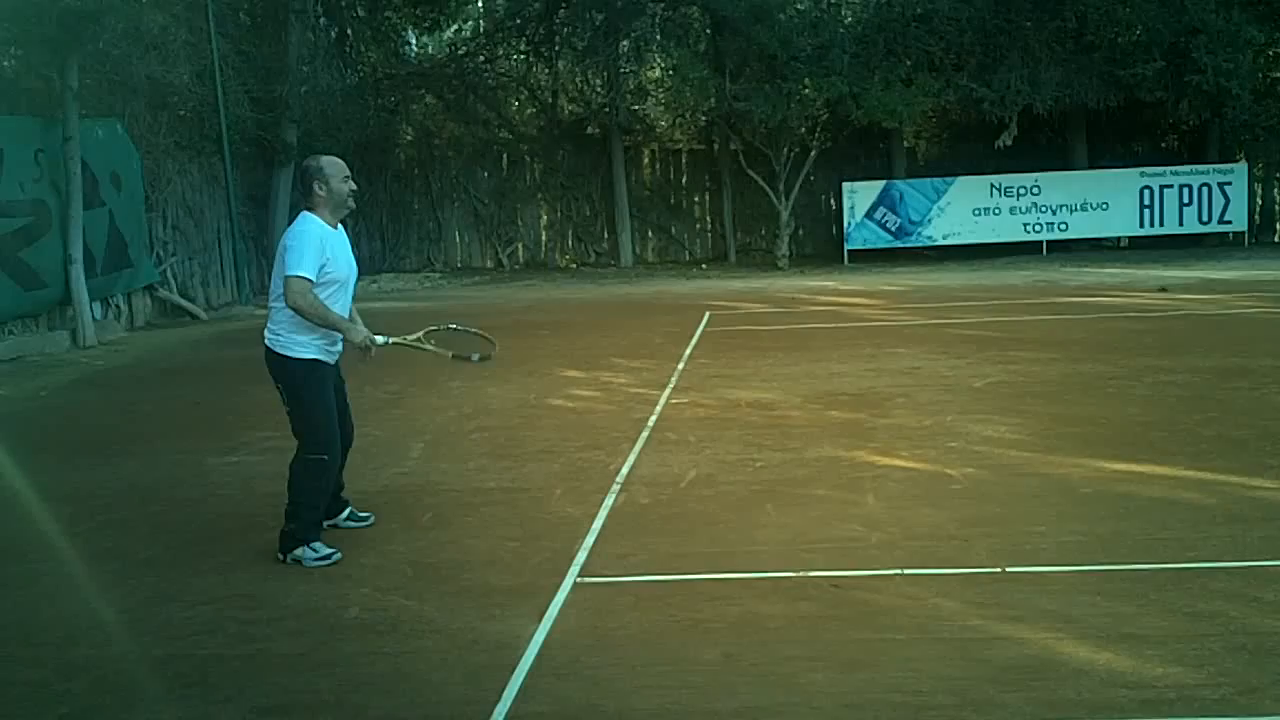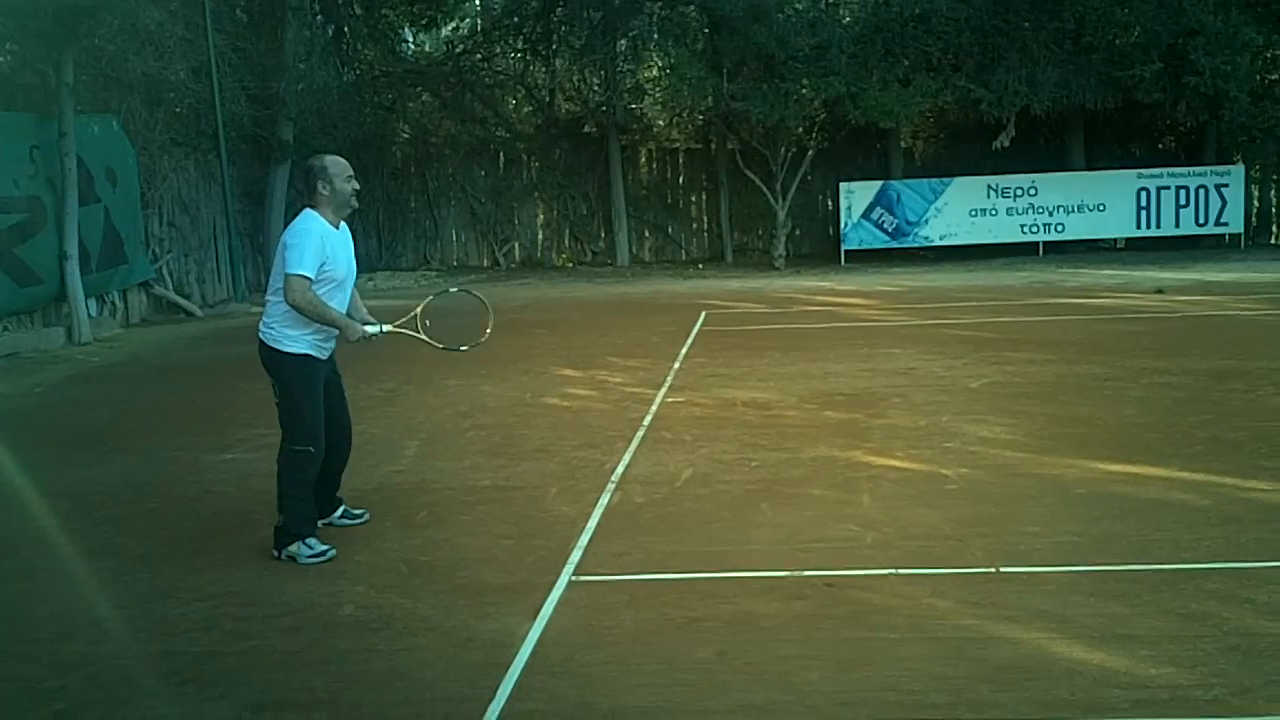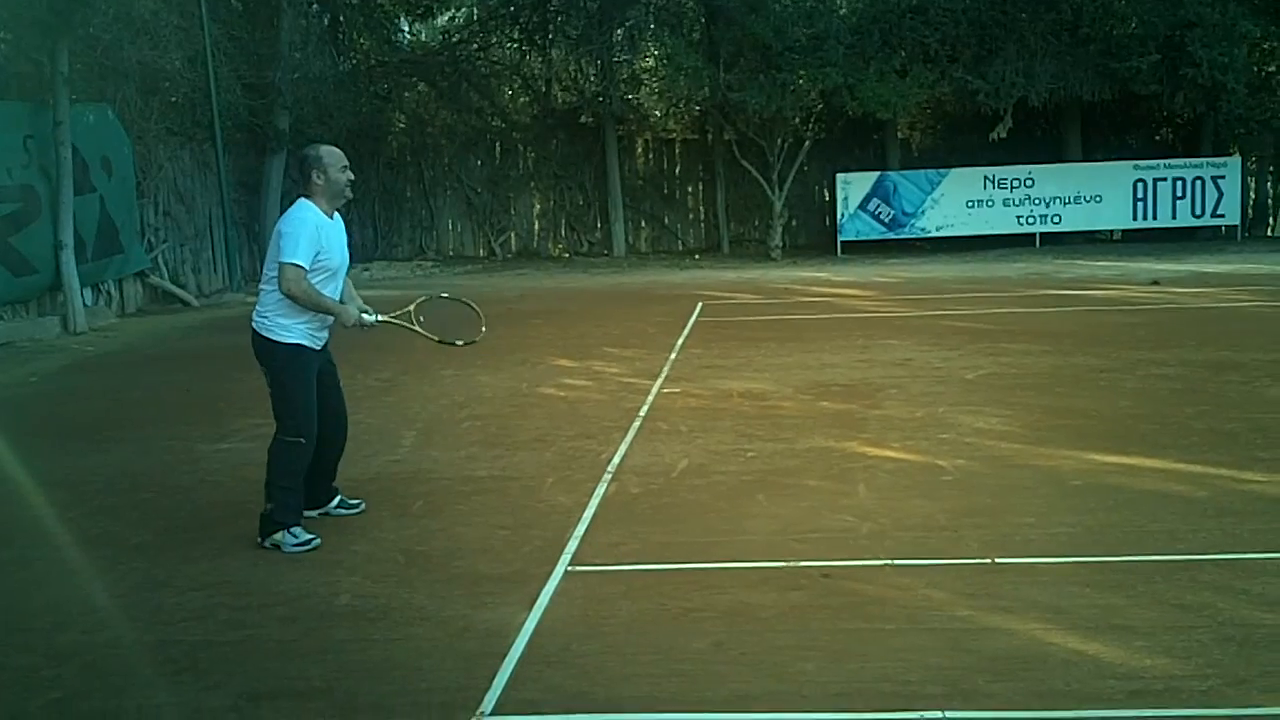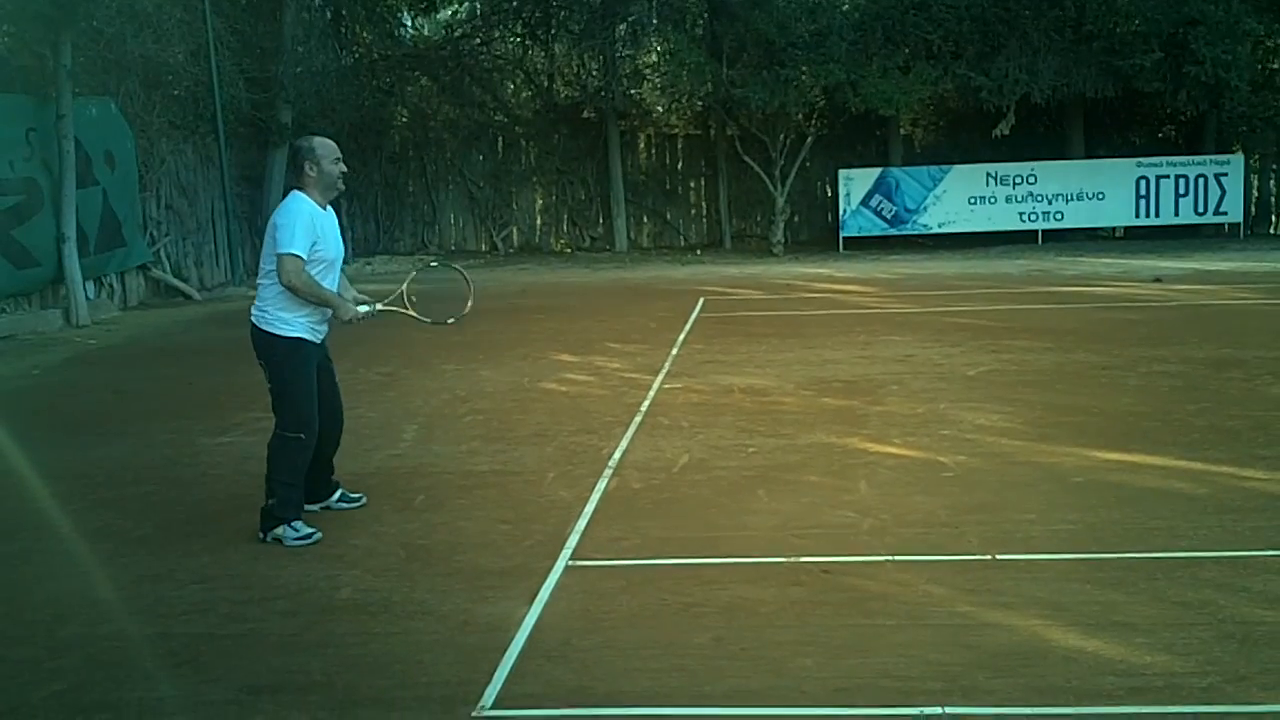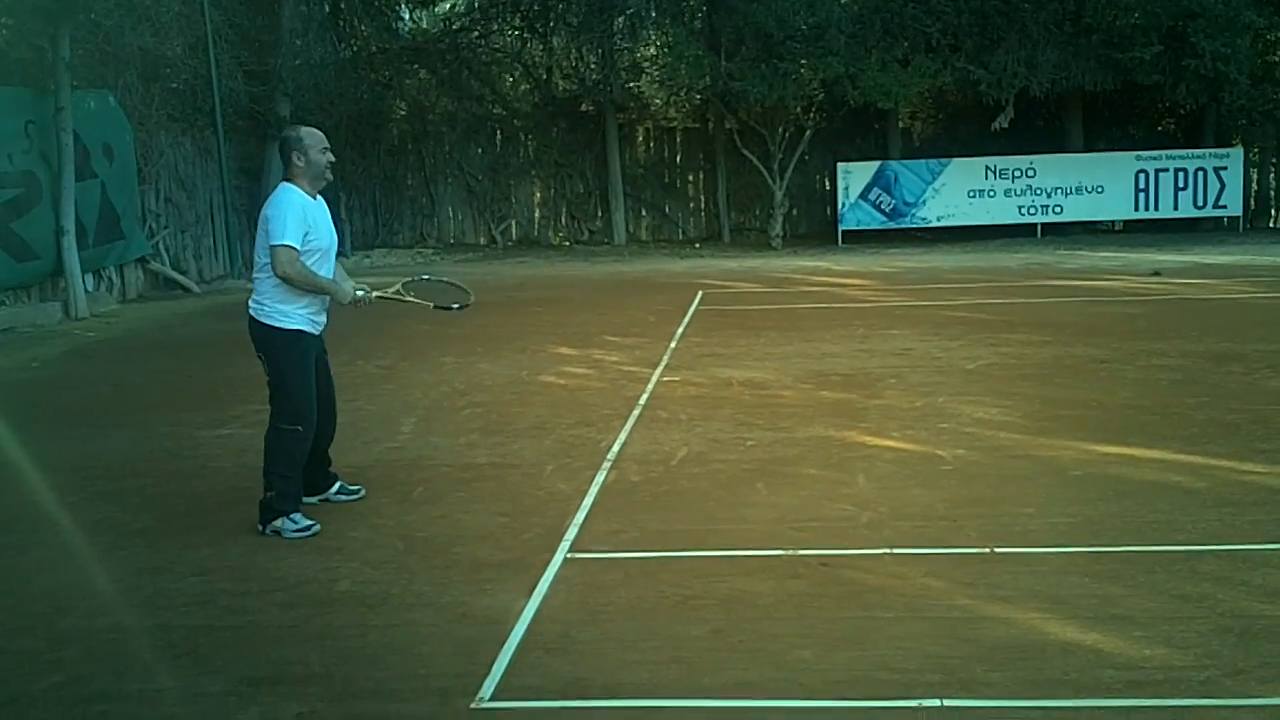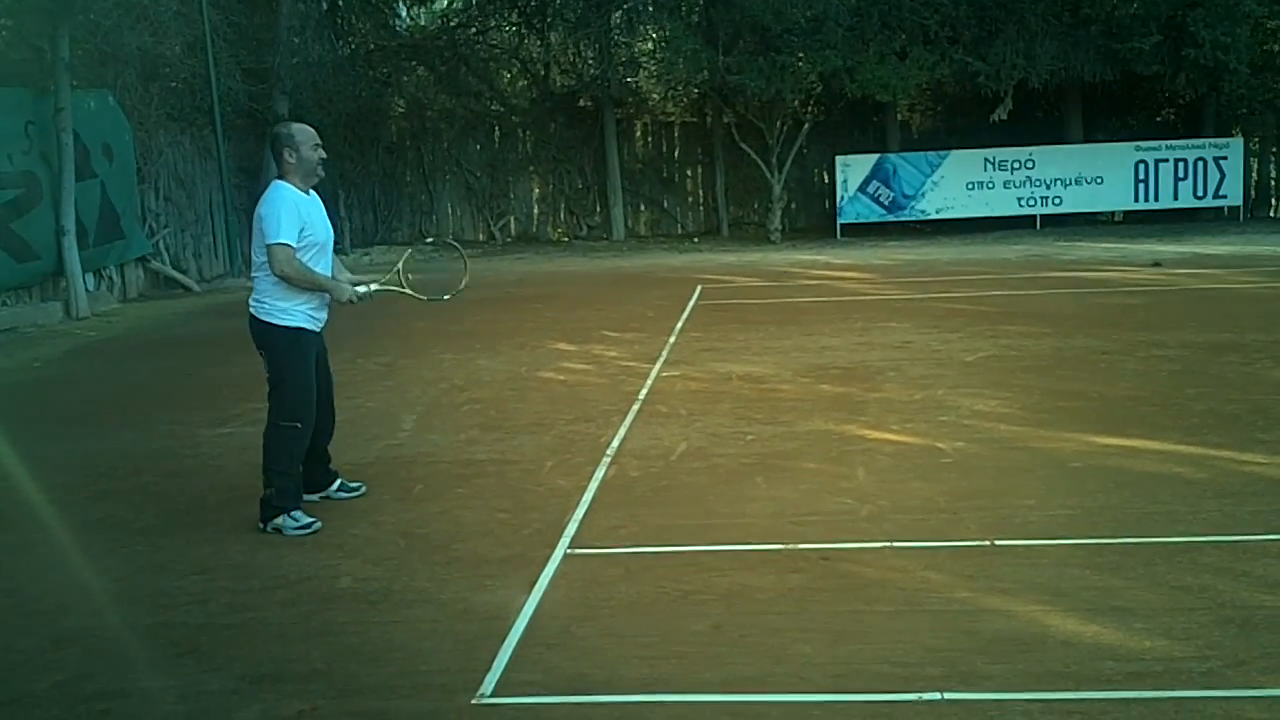
dt=0.2s
person 1, frame 1
left shoulder: (337, 232)
right shoulder: (307, 234)
right elbow: (298, 297)
left wrist: (358, 328)
right wrist: (347, 329)
left hip: (322, 355)
right hip: (297, 357)
left knee: (339, 437)
right knee: (319, 447)
left ankle: (330, 508)
right ankle: (297, 540)
person 1, frame 2
left shoulder: (341, 230)
right shoulder: (308, 232)
right elbow: (297, 295)
left wrist: (361, 315)
right wrist: (344, 325)
left hip: (318, 351)
right hip: (290, 351)
left knee: (337, 433)
right knee: (305, 442)
left ankle: (324, 506)
right ankle: (292, 536)
person 1, frame 3
left shoulder: (334, 220)
right shoulder: (304, 221)
right elbow: (292, 284)
left wrist: (355, 303)
right wrist: (338, 310)
left hip: (312, 341)
right hip: (283, 341)
left knee: (333, 423)
right knee: (297, 432)
left ankle: (319, 496)
right ankle: (278, 525)
person 1, frame 4
left shoulder: (325, 213)
right shoulder: (297, 212)
right elbow: (291, 275)
left wrist: (351, 296)
right wrist: (337, 304)
left hip: (309, 335)
right hip: (282, 336)
left knee: (329, 418)
right knee: (297, 427)
left ankle: (319, 490)
right ankle: (278, 519)
person 1, frame 5
left shoulder: (316, 202)
right shoulder: (289, 203)
right elbow: (286, 267)
left wrist: (348, 284)
right wrist: (334, 289)
left hip: (305, 328)
right hip: (281, 329)
left knee: (322, 411)
right knee: (294, 419)
left ankle: (317, 483)
right ankle: (277, 511)
person 1, frame 6
left shoulder: (310, 198)
right shoulder: (281, 201)
right elbow: (283, 265)
left wrist: (346, 277)
right wrist: (332, 287)
left hip: (305, 325)
right hip: (282, 326)
left knee: (320, 408)
right knee: (291, 415)
left ankle: (318, 480)
right ankle: (278, 509)
